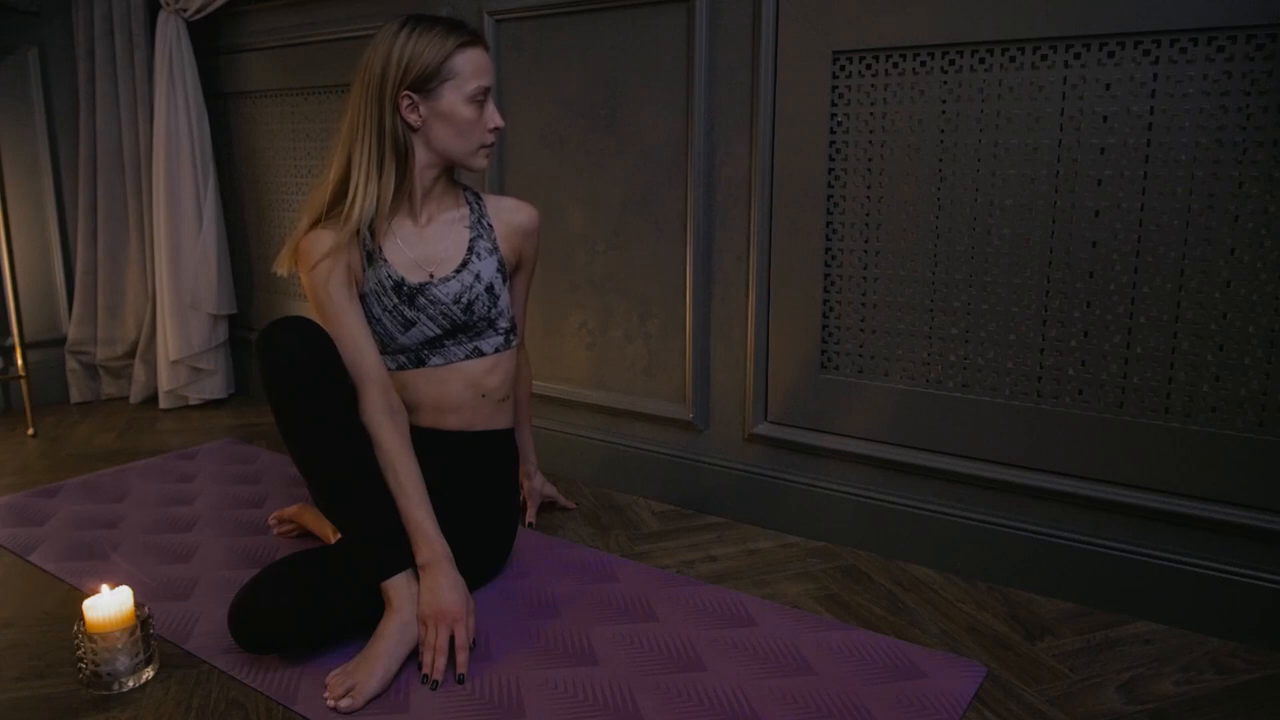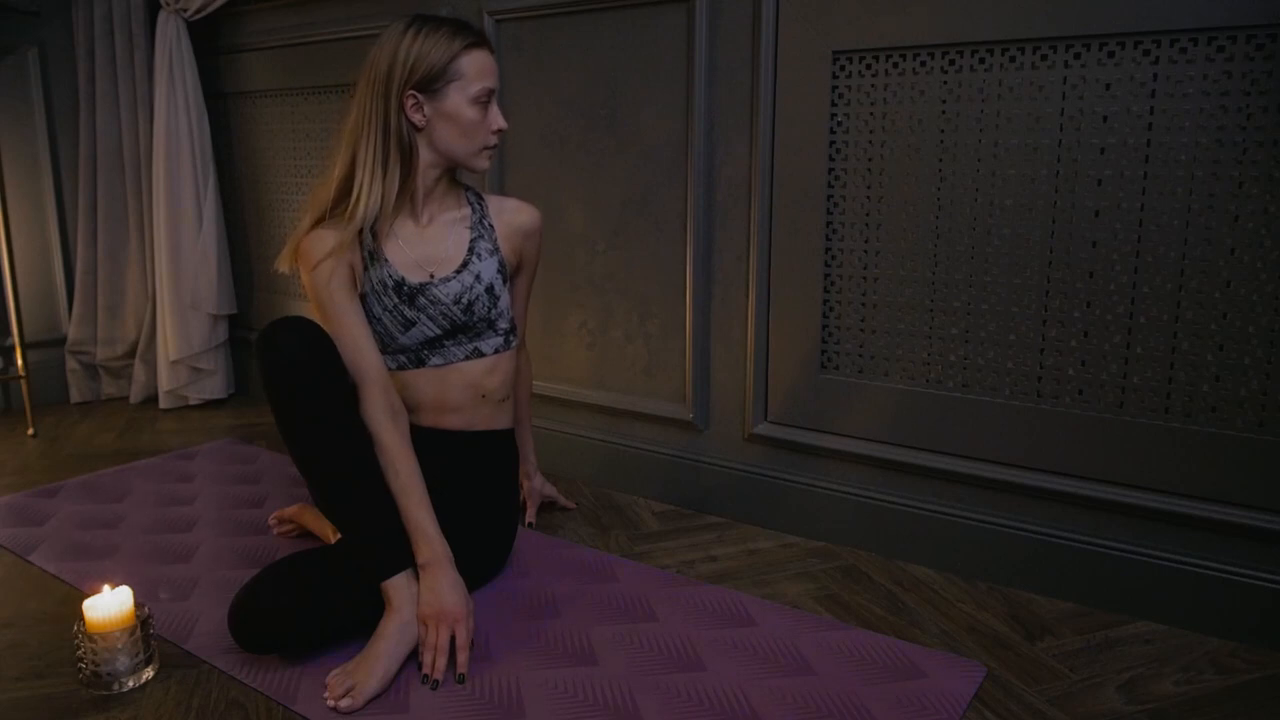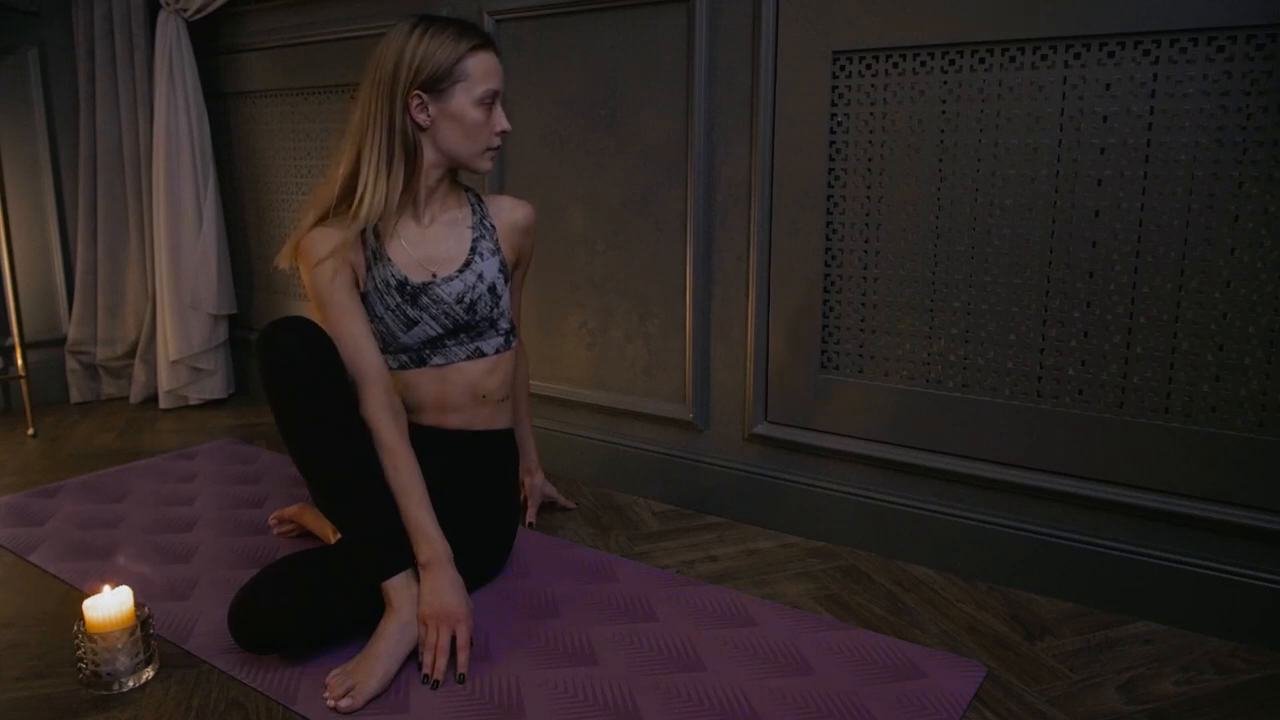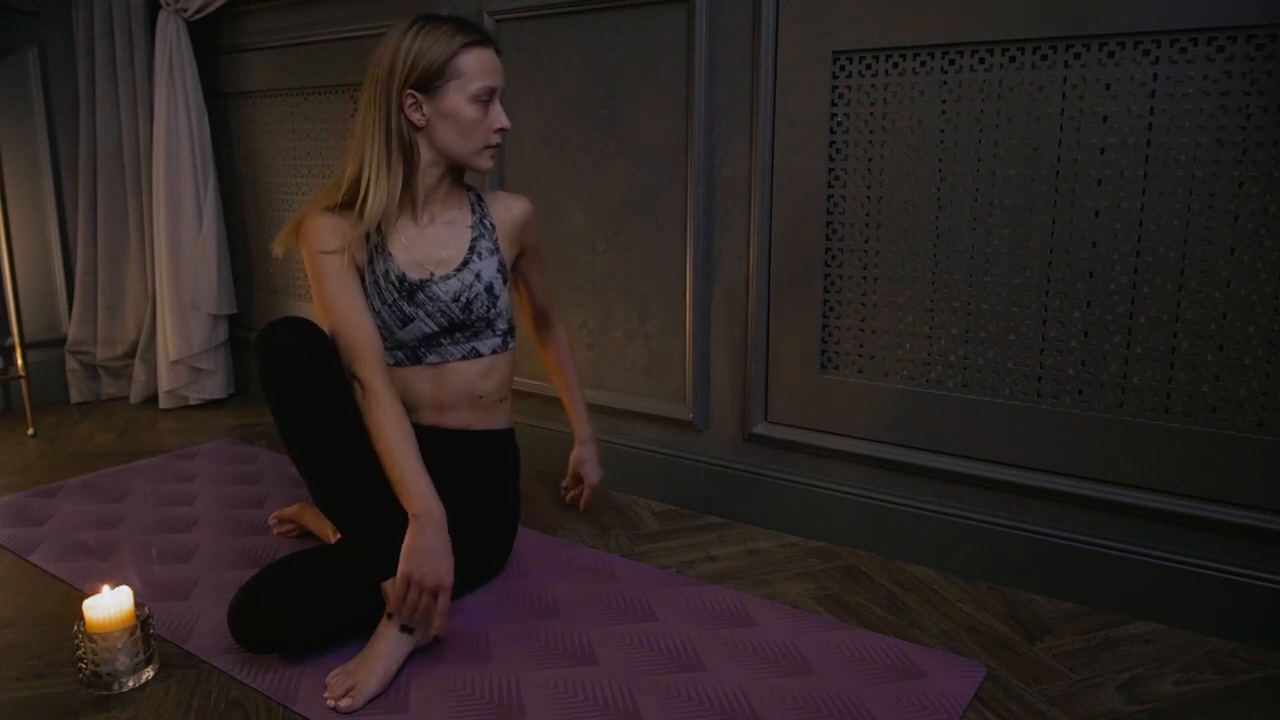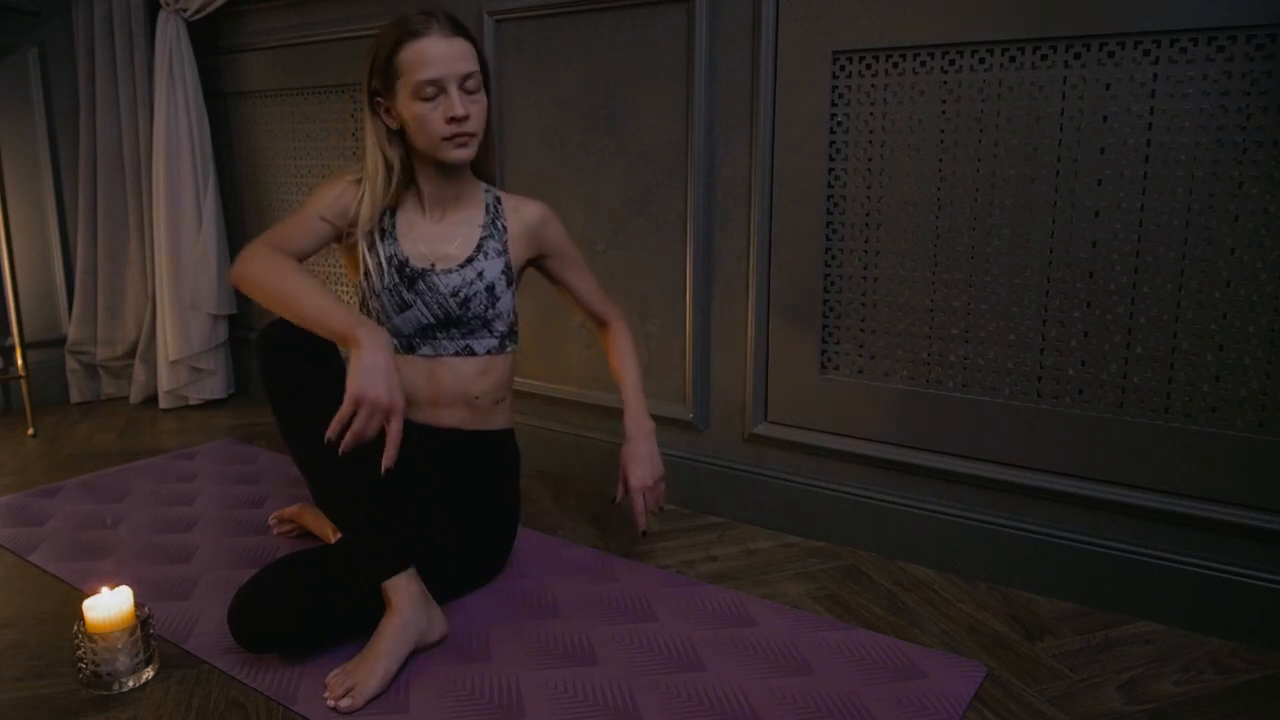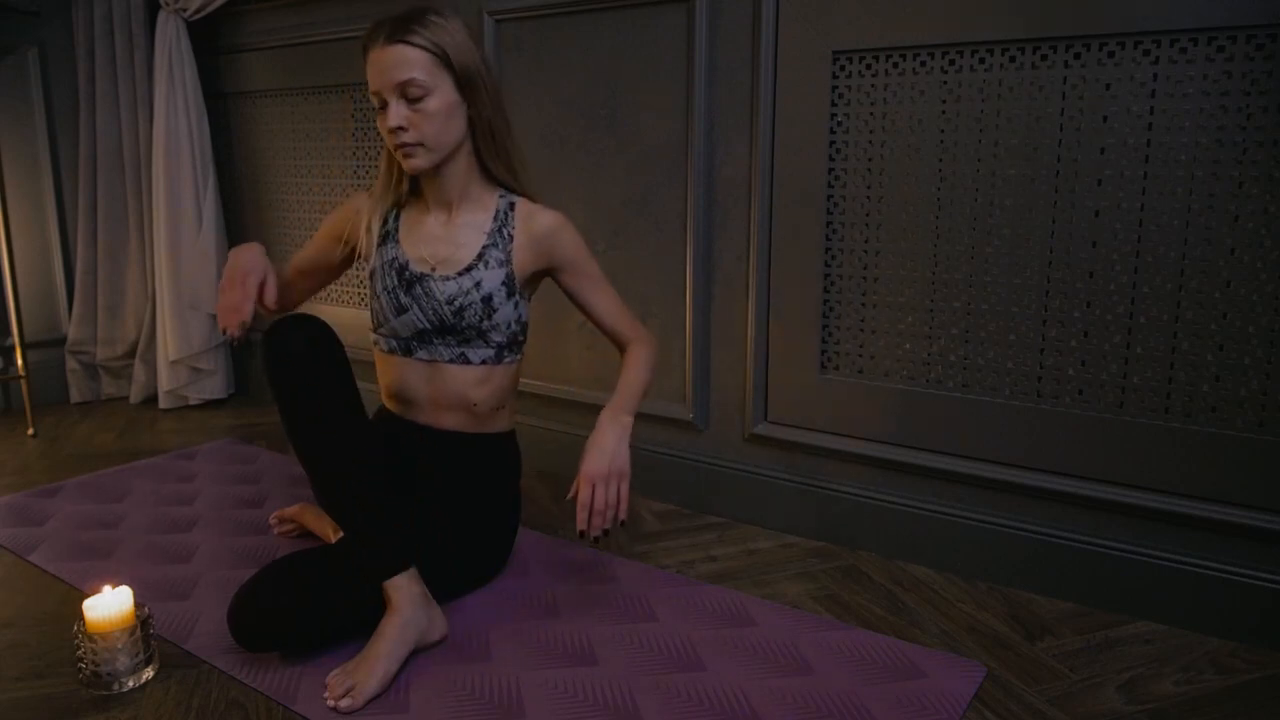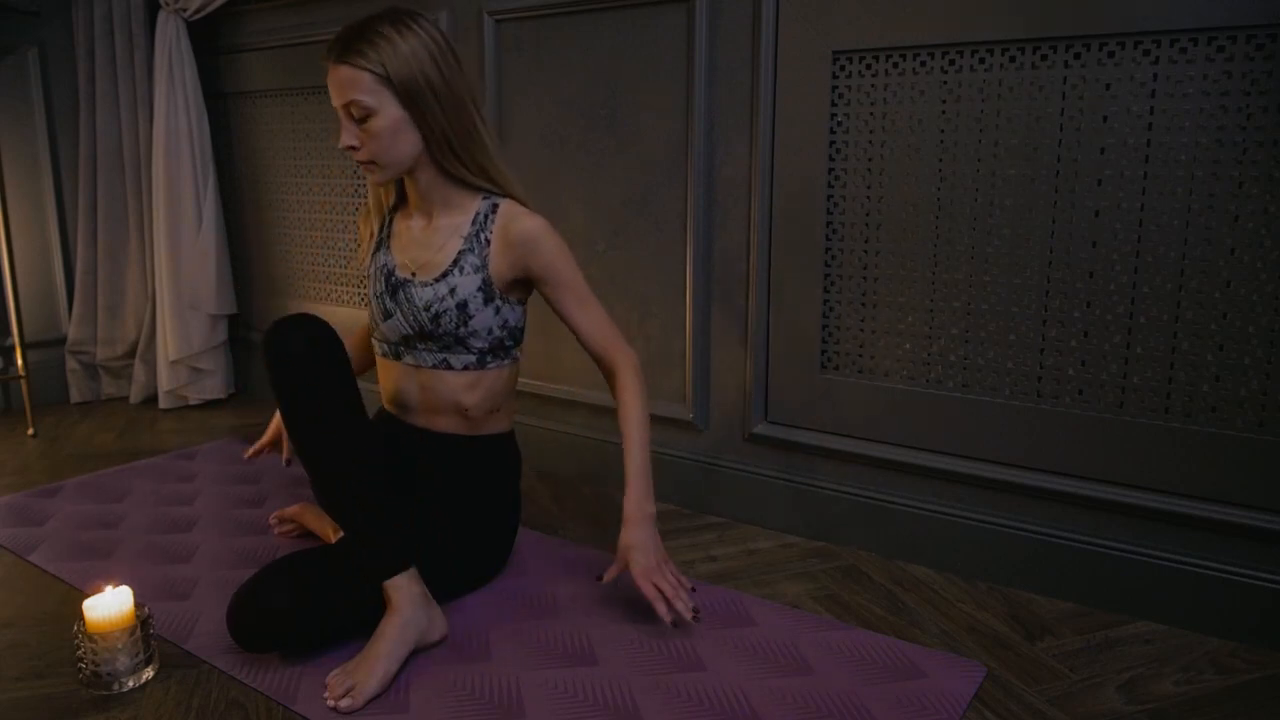
dt=0.7s
person 1, frame 1
left shoulder: (513, 225)
right shoulder: (334, 245)
right elbow: (377, 401)
left wrist: (527, 467)
right wrist: (430, 560)
left hip: (479, 488)
right hip: (392, 466)
left knee: (264, 616)
right knee: (287, 342)
left ankle: (346, 523)
right ankle: (402, 587)
person 1, frame 2
left shoulder: (514, 226)
right shoulder: (336, 245)
right elbow: (377, 401)
left wrist: (527, 467)
right wrist: (430, 563)
left hip: (477, 486)
right hip: (391, 467)
left knee: (263, 617)
right knee: (287, 343)
left ankle: (348, 525)
right ankle: (393, 578)
person 1, frame 3
left shoulder: (511, 223)
right shoulder: (336, 244)
right elbow: (376, 402)
left wrist: (530, 465)
right wrist: (431, 564)
left hip: (477, 488)
right hip: (389, 468)
left knee: (263, 619)
right knee: (287, 343)
left ankle: (344, 524)
right ankle: (402, 591)
person 1, frame 4
left shoulder: (510, 219)
right shoulder: (338, 231)
left elbow: (546, 325)
right elbow: (369, 379)
left wrist: (584, 438)
right wrist: (423, 518)
left hip: (478, 485)
right hip: (388, 468)
left knee: (262, 615)
right knee: (286, 342)
left ankle: (351, 524)
right ankle: (362, 523)
person 1, frame 5
left shoulder: (523, 221)
right shoulder: (358, 204)
left elbow: (610, 322)
right elbow: (252, 263)
left wrist: (638, 431)
right wrist: (359, 334)
left hip: (475, 482)
right hip: (388, 459)
left knee: (262, 617)
right knee: (286, 339)
left ankle: (349, 522)
person 1, frame 6
left shoulder: (537, 229)
right shoulder: (368, 216)
left elbow: (638, 343)
right elbow: (278, 295)
left wrist: (613, 425)
right wrist: (247, 256)
left hip: (475, 484)
right hip: (386, 456)
left knee: (262, 615)
right knee: (297, 338)
left ankle: (353, 524)
right ankle: (360, 520)
person 1, frame 7
left shoulder: (516, 233)
right shoulder: (377, 223)
left elbow: (622, 366)
left wrist: (638, 518)
right wrist: (308, 399)
left hip: (473, 489)
right hip: (388, 457)
left knee: (262, 616)
right knee: (296, 336)
left ankle: (349, 522)
right ankle: (361, 519)
